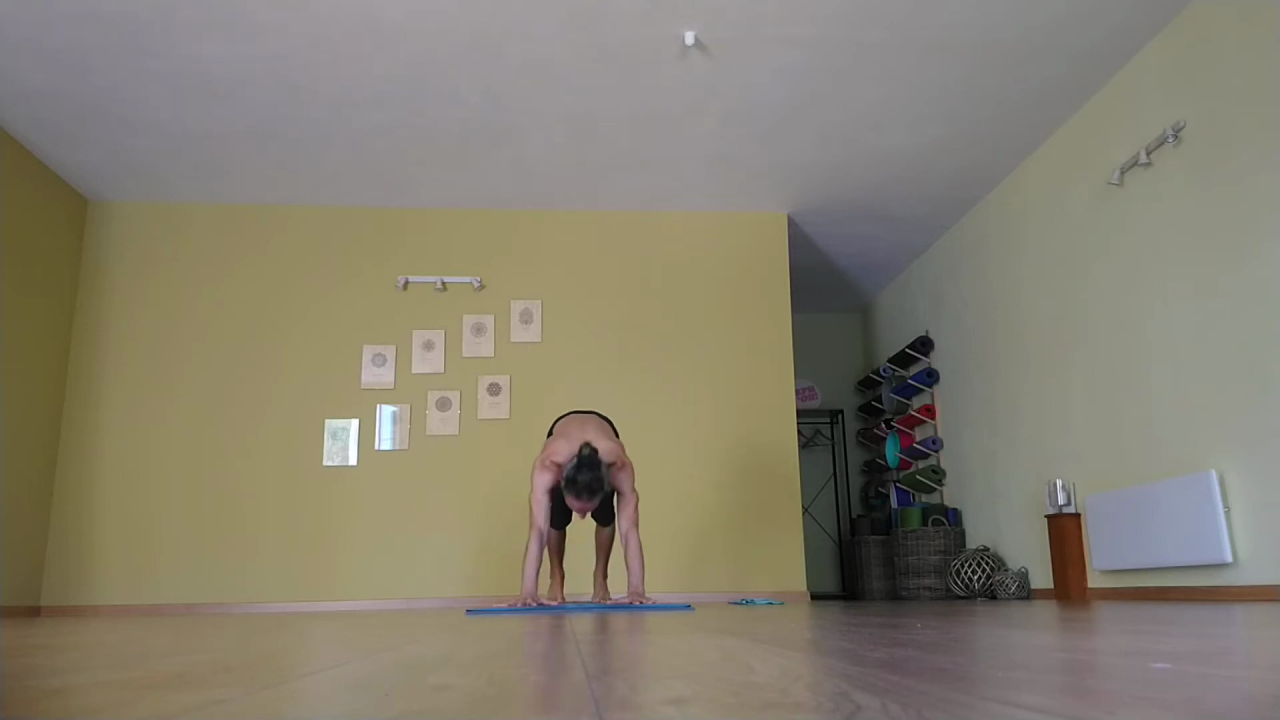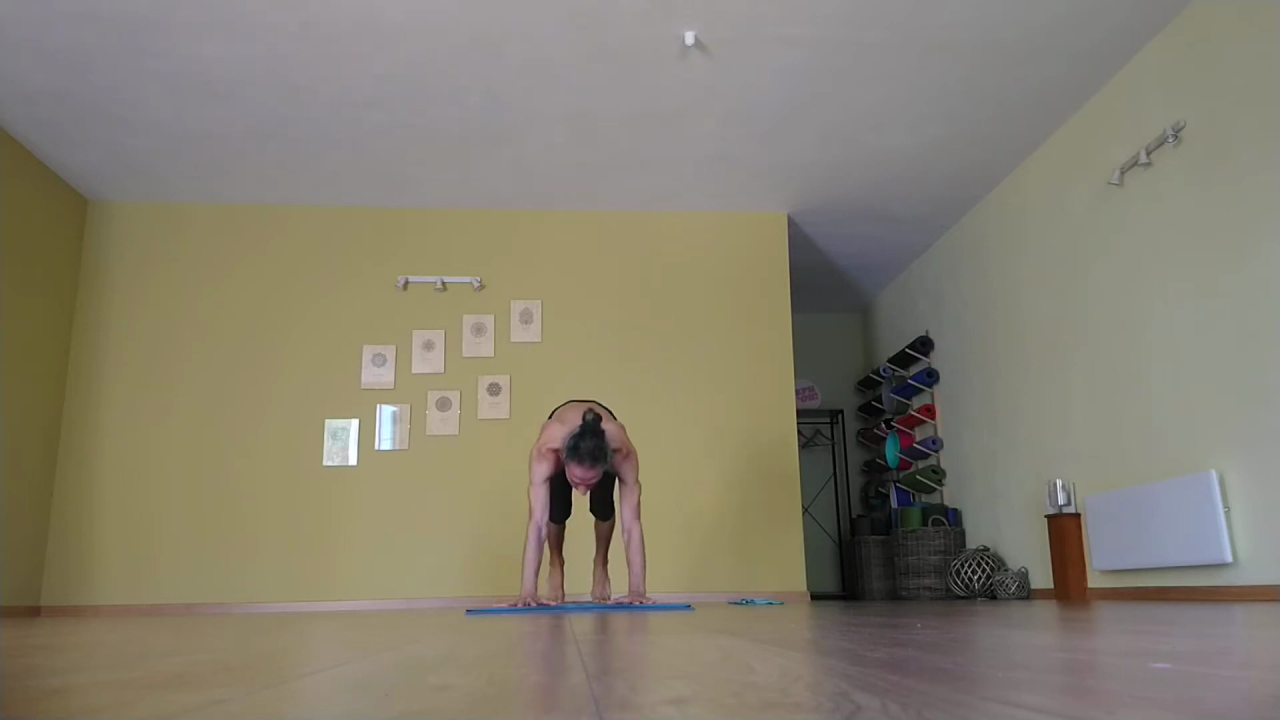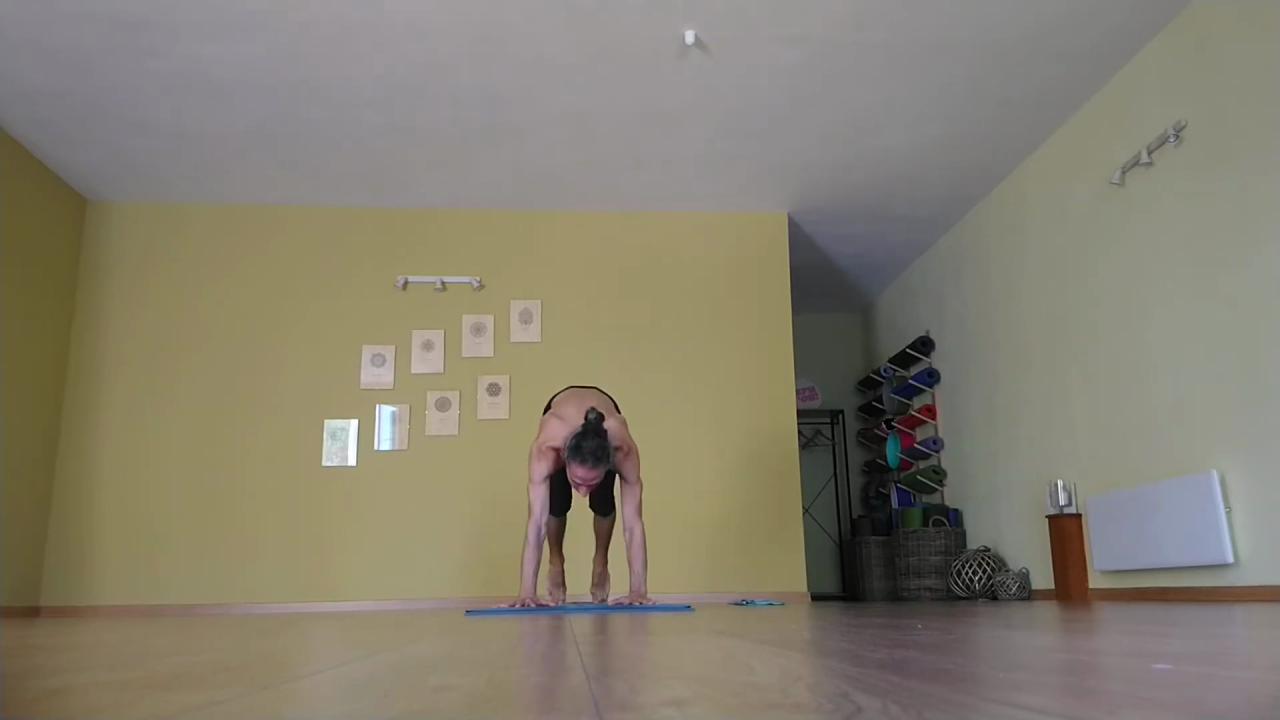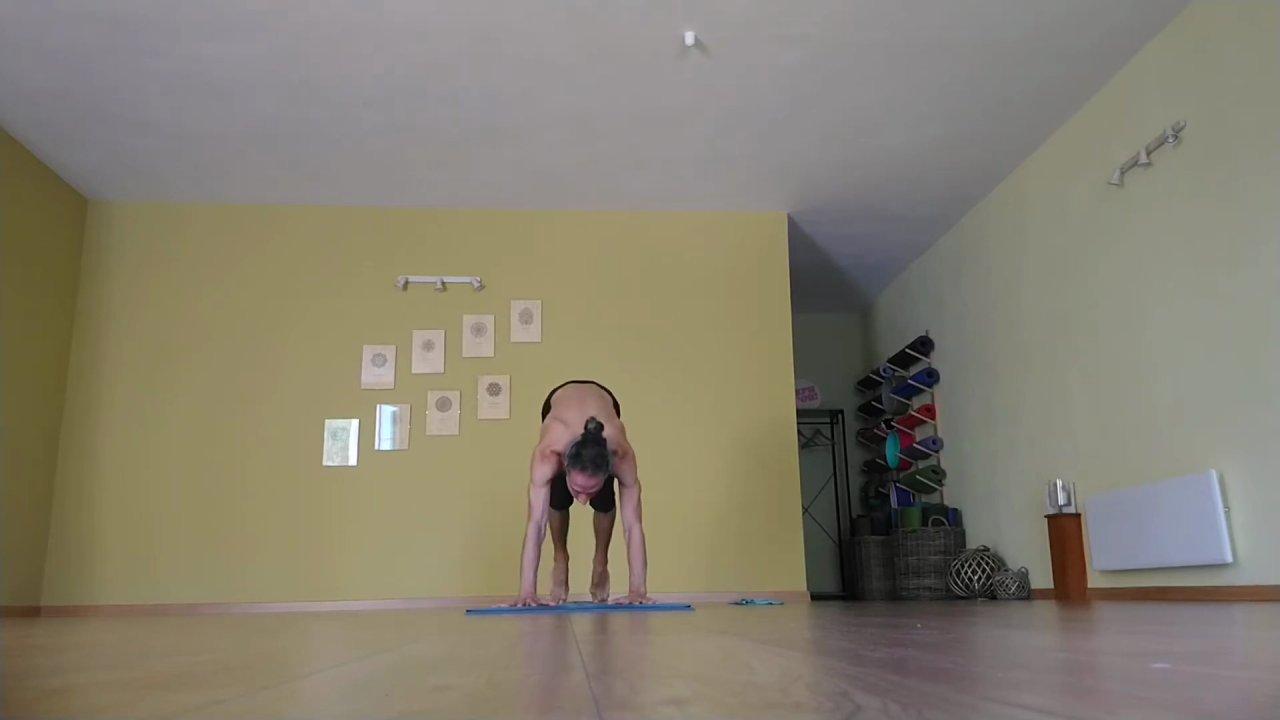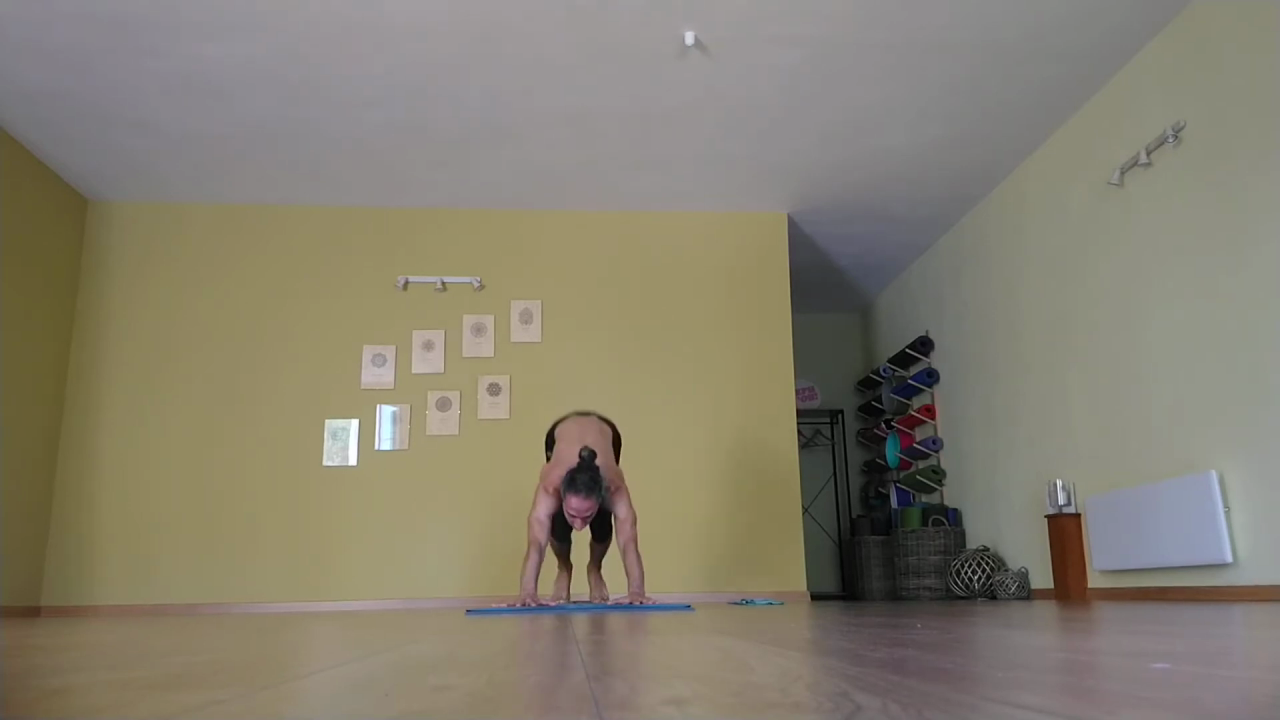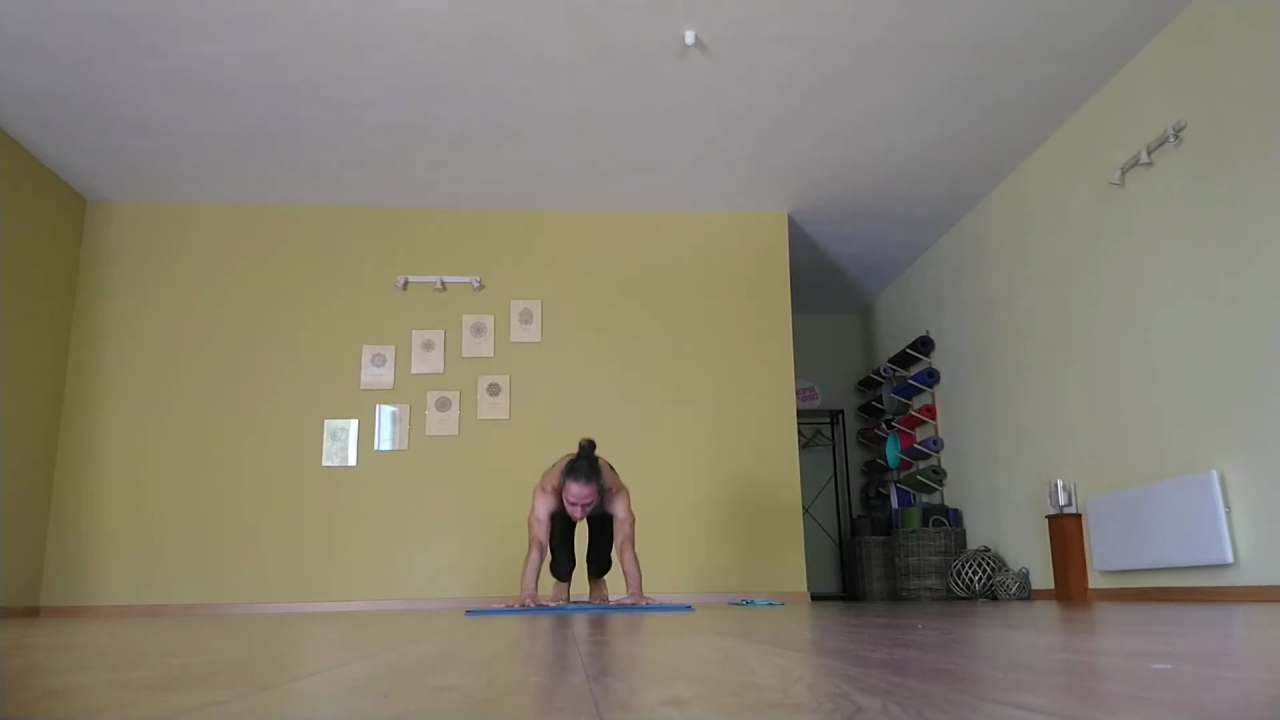
dt=0.3s
person 1, frame 1
left shoulder: (618, 465)
right shoulder: (548, 465)
left elbow: (630, 530)
right elbow: (537, 530)
left wrist: (636, 590)
right wrist: (527, 592)
left knee: (605, 515)
right knee: (557, 516)
left ankle: (601, 578)
right ankle: (556, 578)
person 1, frame 2
left shoulder: (622, 452)
right shoulder: (546, 451)
left elbow: (631, 523)
right elbow: (537, 523)
left hip: (606, 442)
right hip: (560, 438)
left knee: (603, 507)
right knee: (558, 510)
left ankle: (601, 564)
right ankle: (556, 565)
person 1, frame 3
left shoulder: (624, 450)
right shoulder: (545, 449)
left elbow: (633, 522)
right elbow: (536, 521)
left knee: (603, 503)
right knee: (557, 504)
left ankle: (601, 562)
right ankle: (555, 562)
person 1, frame 4
left shoulder: (620, 453)
right shoulder: (549, 453)
left elbow: (633, 524)
right elbow: (535, 523)
left wrist: (638, 590)
left knee: (603, 500)
right knee: (558, 497)
left ankle: (601, 563)
right ankle: (560, 560)
person 1, frame 5
left shoulder: (614, 488)
right shoulder: (550, 487)
left elbow: (627, 542)
right elbow: (536, 544)
left wrist: (636, 591)
right wrist: (527, 592)
left knee: (601, 529)
right knee: (559, 529)
left ankle: (594, 569)
right ankle: (564, 570)
person 1, frame 6
left shoulder: (615, 491)
right shoulder: (547, 490)
left elbow: (625, 546)
right elbow: (537, 545)
left wrist: (635, 592)
right wrist: (527, 592)
left knee: (599, 561)
right knee: (563, 566)
left ankle: (595, 579)
right ankle: (563, 581)
